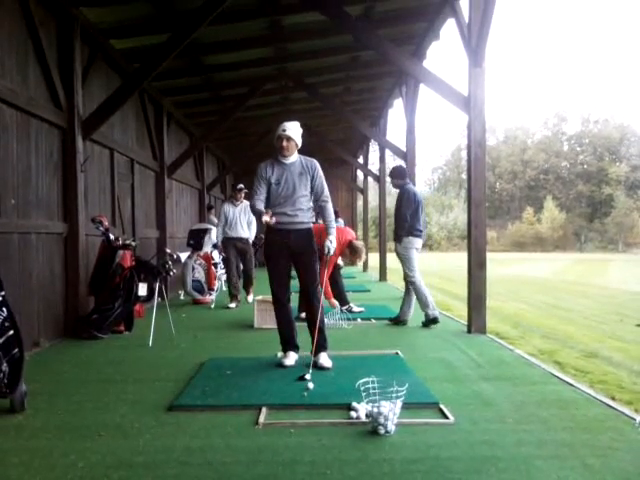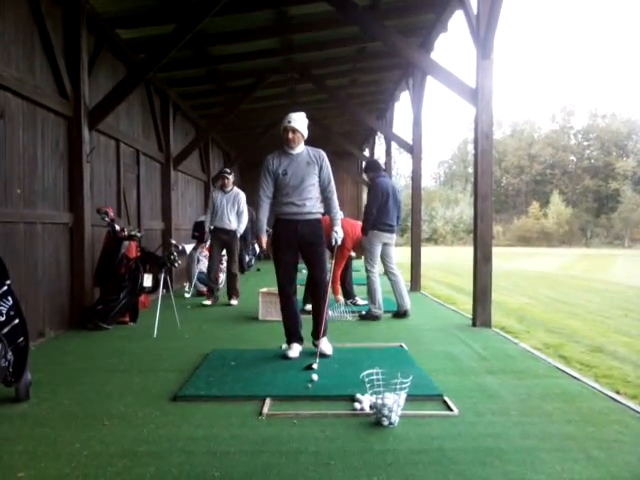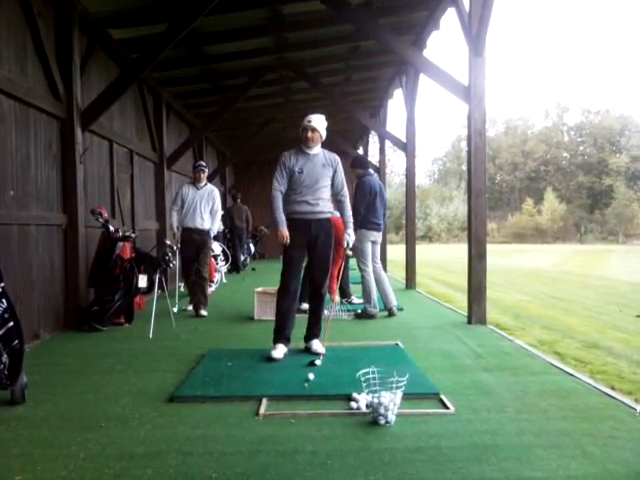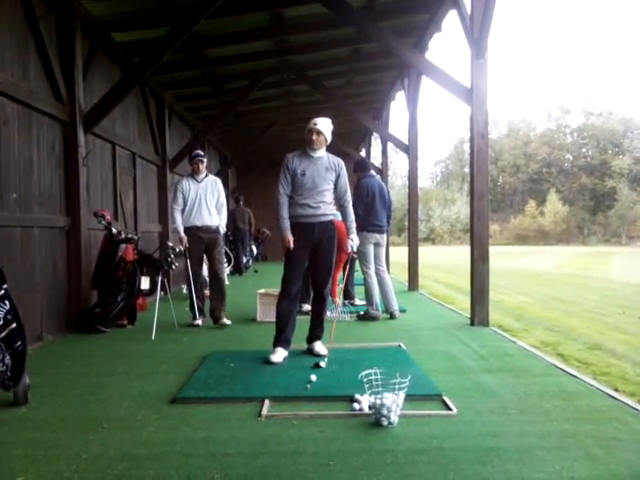
dt=1s
person 1, frame 1
left shoulder: (311, 166)
right shoulder: (265, 168)
left elbow: (323, 200)
right elbow: (257, 200)
left wrist: (331, 232)
right wrist: (262, 213)
left hip: (303, 235)
right hip: (275, 237)
left knee: (312, 293)
right knee: (280, 295)
left ankle: (320, 349)
right ankle: (290, 349)
person 1, frame 2
left shoulder: (318, 157)
right shoulder: (272, 161)
left elbow: (329, 192)
right elbow: (265, 197)
left wrist: (337, 223)
right wrist: (261, 230)
left hip: (312, 225)
right hip: (284, 227)
left knee: (319, 282)
right knee: (286, 287)
left ankle: (320, 335)
right ankle: (294, 340)
person 1, frame 3
left shoulder: (332, 160)
right shoulder: (288, 158)
left elbow: (341, 194)
right elbow: (277, 190)
left wrist: (349, 226)
right wrist: (280, 224)
left hip: (323, 225)
right hip: (295, 225)
left knee: (319, 284)
right knee: (289, 283)
left ankle: (313, 337)
right ankle: (281, 340)
person 1, frame 4
left shoulder: (336, 164)
right shoulder: (292, 160)
left elbow: (344, 199)
right elbow: (283, 196)
left wrist: (352, 231)
right wrist: (285, 230)
left hip: (326, 228)
right hip: (299, 228)
left knee: (321, 287)
right knee: (291, 287)
left ankle: (315, 339)
right ankle: (281, 344)
person 2, frame 1
left shoulder: (406, 191)
right shoulder: (412, 191)
left elbow: (404, 218)
left wrist: (398, 238)
left hip: (407, 239)
right hip: (415, 238)
left knee: (413, 277)
right knee: (410, 278)
left ankle: (431, 313)
right ankle: (403, 315)
person 2, frame 2
left shoulder: (376, 184)
right shoulder: (392, 185)
left elbow: (370, 210)
right elbow: (398, 210)
left wrist: (365, 230)
left hip: (376, 232)
right hip: (390, 233)
left knee: (372, 271)
right knee: (392, 269)
left ankle: (375, 311)
right ankle: (404, 307)
person 2, frame 3
left shoulder: (363, 182)
right shoulder: (378, 183)
left elbow: (358, 210)
right elbow: (383, 208)
left wrist: (352, 231)
left hip: (364, 231)
right hip: (377, 230)
left knee: (366, 270)
right knee: (377, 267)
left ankle: (371, 309)
right ankle: (391, 305)
person 2, frame 4
left shoulder: (362, 184)
right shoulder: (382, 184)
left elbow: (358, 211)
right elbow: (389, 210)
left hip: (366, 232)
right hip: (381, 232)
left knee: (369, 272)
right knee: (382, 270)
left ankle: (373, 311)
right ankle: (393, 309)
person 3, frame 1
left shoulder: (248, 206)
right shoulder: (225, 206)
left elbow: (252, 224)
right elbow: (221, 225)
left wrist: (250, 239)
right wrist: (219, 242)
left hip: (245, 241)
right hip: (230, 241)
left knee: (249, 268)
right knee: (232, 270)
left ankle: (248, 289)
right ankle: (234, 298)
person 3, frame 2
left shoulder: (239, 194)
right shoulder: (215, 194)
left elbow: (243, 216)
right elbow: (210, 212)
left wrist: (238, 232)
right wrist: (207, 229)
left hip: (232, 233)
right hip: (217, 232)
left knee: (232, 266)
right knee: (213, 263)
left ankle: (233, 295)
right ankle: (212, 294)
person 3, frame 3
left shoulder: (213, 191)
right shoulder: (184, 189)
left elbow: (216, 214)
right elbow: (175, 209)
left wrist: (211, 233)
right wrist: (175, 229)
left hip: (204, 234)
right hip: (187, 233)
left knee: (202, 270)
right knee: (188, 269)
left ankle: (200, 305)
right ankle: (194, 298)
person 3, frame 4
left shoulder: (215, 182)
right shoulder: (183, 184)
left elbow: (222, 207)
right elbow: (177, 209)
left wrist: (220, 229)
right wrist: (181, 233)
left hip: (213, 231)
right hip: (192, 232)
left knee: (217, 272)
right knee: (195, 274)
left ankle: (219, 314)
right ankle: (198, 314)
